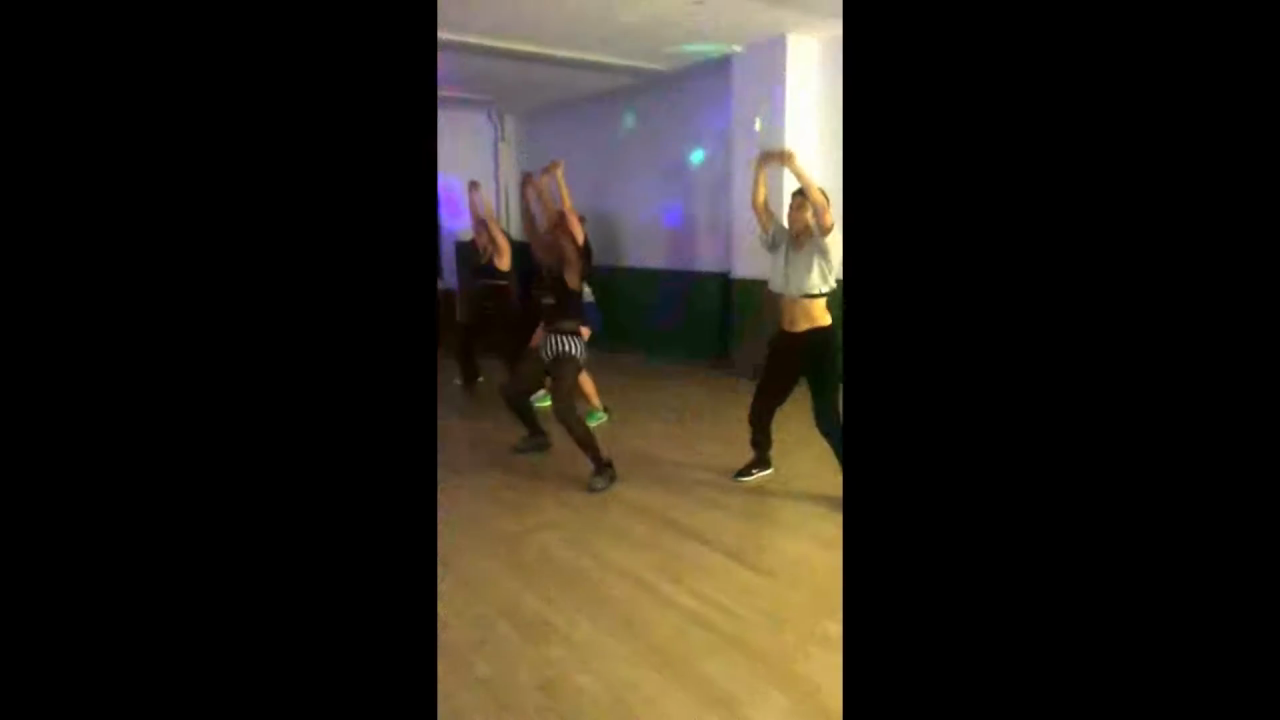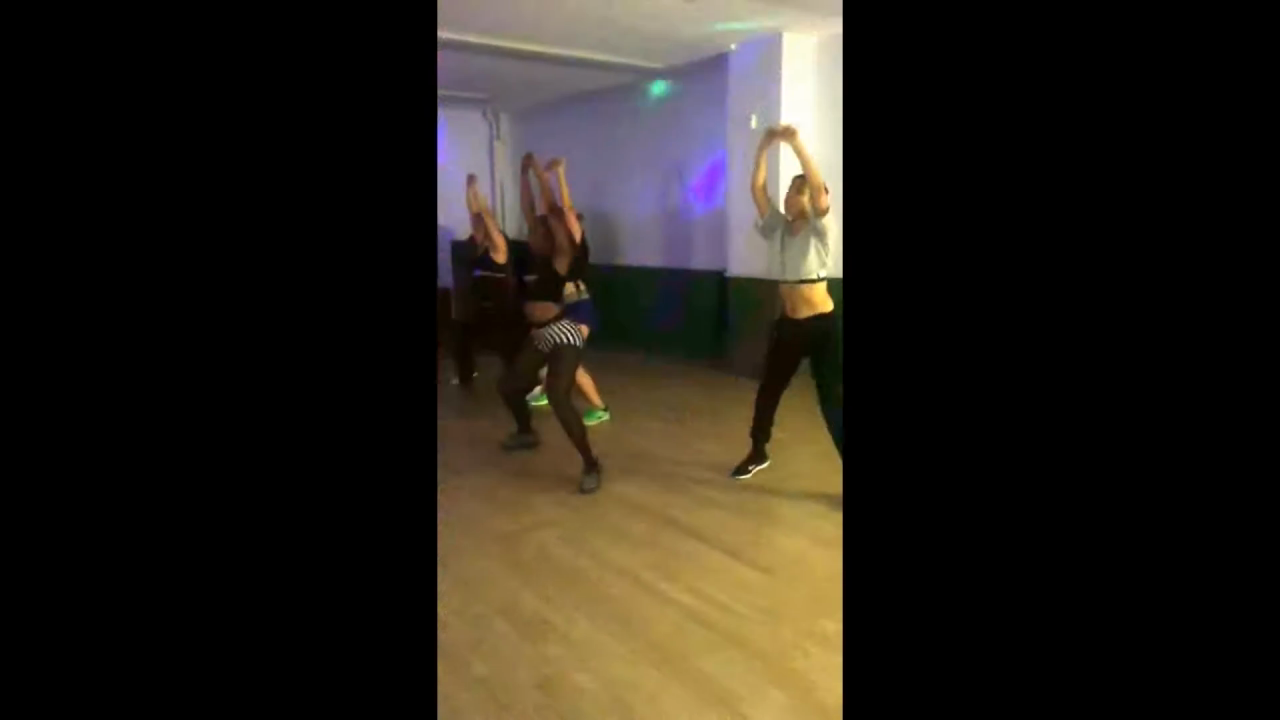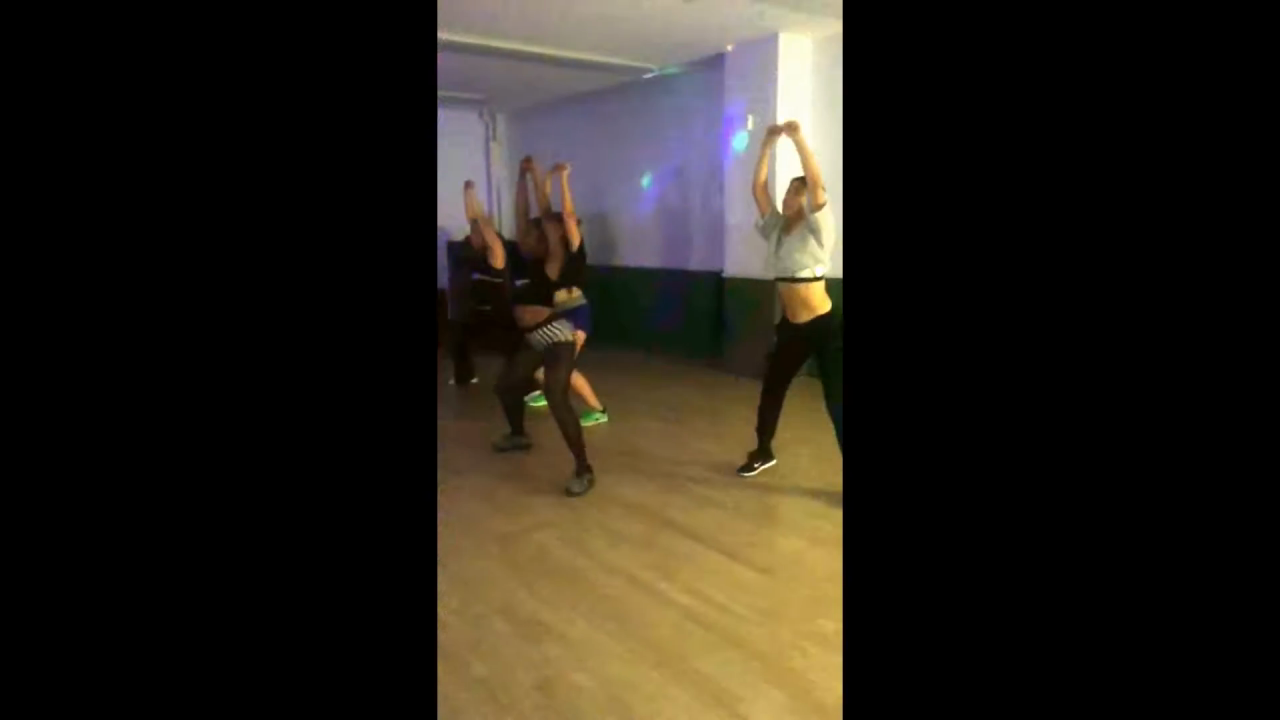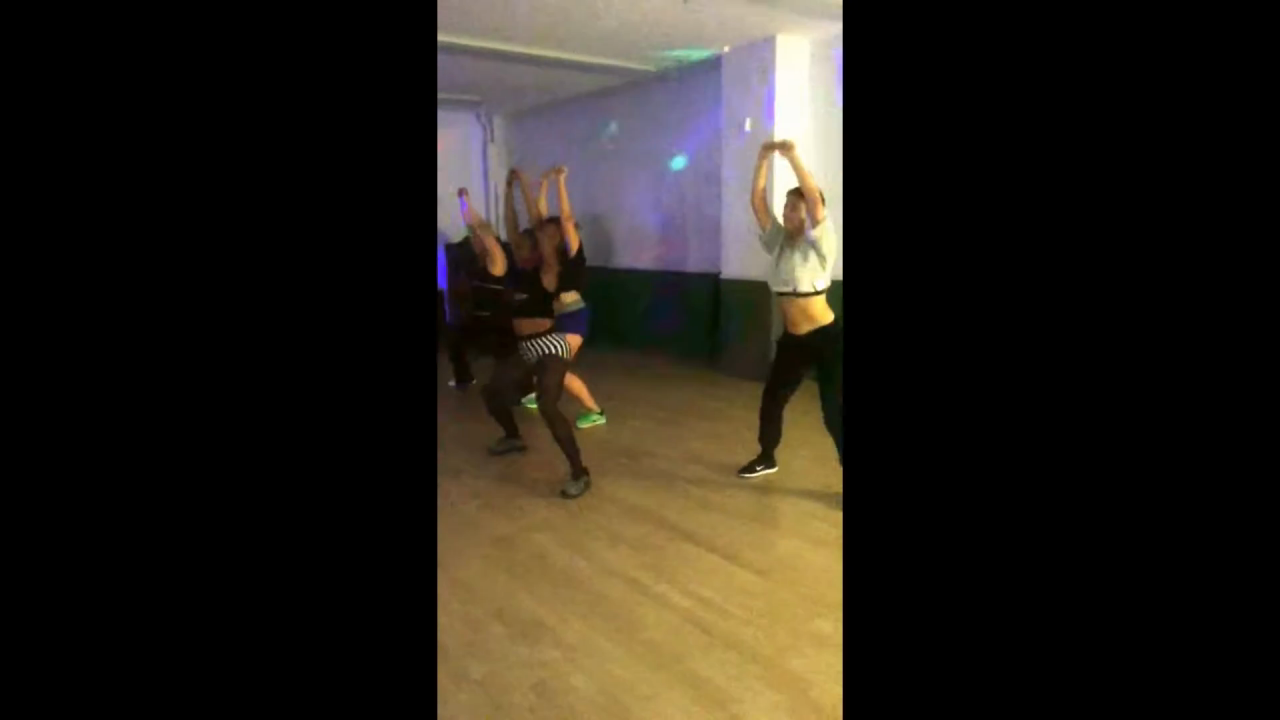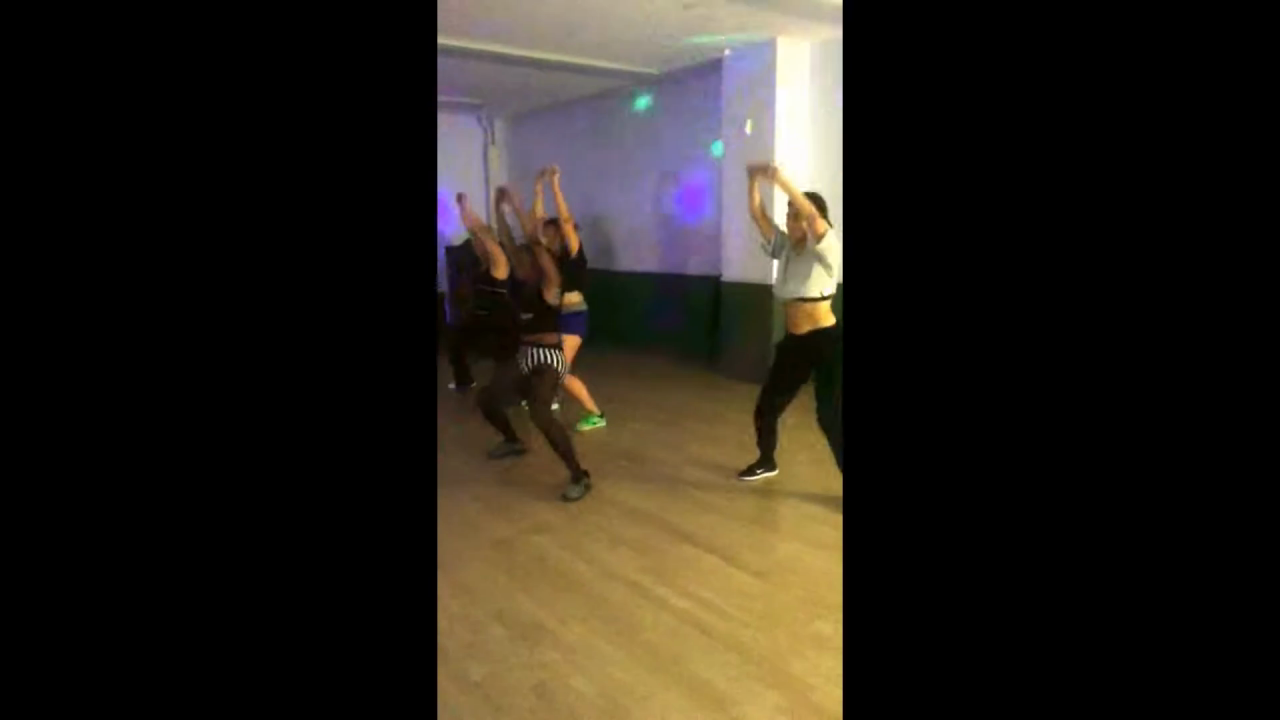
dt=0.1s
person 1, frame 1
left shoulder: (825, 244)
right shoulder: (781, 242)
left elbow: (823, 206)
right elbow: (759, 206)
left wrist: (793, 167)
right wrist: (761, 168)
left hip: (819, 339)
right hip: (786, 339)
left knee: (827, 417)
right knee: (761, 407)
right ankle: (762, 460)
person 1, frame 2
left shoulder: (819, 229)
right shoulder: (778, 227)
left elbow: (818, 187)
right elbow: (757, 191)
left wrist: (796, 144)
right wrist: (763, 148)
left hip: (821, 326)
right hip: (788, 326)
left knee: (832, 404)
right knee: (767, 393)
right ankle: (757, 455)
person 1, frame 3
left shoulder: (817, 227)
right shoulder: (777, 227)
left elbow: (816, 184)
right elbow: (758, 189)
left wrist: (798, 138)
right wrist: (768, 145)
left hip: (824, 325)
right hip: (790, 327)
left knee: (836, 401)
right knee: (771, 391)
right ankle: (763, 452)
person 1, frame 4
left shoulder: (820, 239)
right shoulder: (779, 239)
left elbow: (815, 198)
right elbow: (758, 204)
left wrist: (793, 157)
right wrist: (763, 162)
left hip: (825, 337)
right hip: (792, 339)
left knee: (834, 412)
right knee: (772, 400)
right ankle: (766, 458)
person 1, frame 5
left shoulder: (825, 247)
right shoulder: (784, 247)
left elbow: (812, 214)
right elbow: (758, 215)
left wrist: (779, 179)
right wrist: (754, 181)
left hip: (825, 340)
right hip: (792, 342)
left knee: (829, 416)
right knee: (766, 407)
left ankle: (842, 473)
right ankle: (766, 461)
person 2, frame 1
left shoulder: (571, 270)
right shoulder: (545, 270)
left elbow: (557, 230)
right elbow: (534, 232)
left wrist: (538, 188)
right wrist: (525, 192)
left hip: (568, 346)
right hip: (546, 345)
left knee: (563, 409)
right knee: (511, 391)
left ankle: (603, 467)
right ankle: (537, 436)
person 2, frame 2
left shoulder: (560, 257)
right shoulder: (534, 256)
left elbow: (553, 213)
right elbow: (528, 210)
left wrist: (539, 170)
right wrist: (524, 173)
left hip: (561, 336)
right hip: (538, 337)
left knee: (558, 401)
right knee: (508, 386)
left ankle: (591, 466)
right ankle: (526, 433)
person 2, frame 3
left shoulder: (552, 261)
right shoulder: (527, 258)
left elbow: (548, 218)
right elbow: (522, 215)
left wrist: (536, 175)
right wrist: (522, 177)
left hip: (556, 335)
right hip: (534, 338)
left knee: (556, 399)
right knee: (506, 385)
left ankle: (583, 469)
right ankle: (518, 435)
person 2, frame 4
left shoulder: (547, 271)
right shoulder: (520, 270)
left elbow: (538, 229)
right elbow: (513, 231)
left hip: (550, 346)
right hip: (526, 346)
left knee: (547, 406)
right knee: (492, 392)
left ankle: (579, 472)
right ankle: (513, 437)
person 2, frame 5
left shoulder: (549, 284)
right shoulder: (518, 284)
left elbow: (535, 243)
left wrist: (513, 203)
right wrist: (500, 205)
left hip: (548, 357)
right hip: (524, 356)
left knee: (539, 413)
right knee: (487, 397)
left ankle: (579, 475)
right ankle: (513, 441)
person 3, frame 1
left shoulder: (579, 245)
right elbow: (549, 210)
left wrist: (558, 178)
right wrist: (542, 181)
left hip: (581, 308)
left ankle: (599, 409)
right ankle: (551, 391)
person 3, frame 2
left shoulder: (576, 243)
left elbow: (567, 209)
left wrist: (559, 174)
right wrist: (546, 174)
left hip: (578, 307)
left ankle: (600, 408)
right ankle: (548, 390)
person 3, frame 3
left shoulder: (574, 250)
left elbow: (569, 215)
right elbow: (546, 208)
left wrist: (563, 178)
right wrist: (548, 178)
left hip: (574, 313)
right hip: (553, 312)
left ankle: (598, 410)
right ankle: (548, 392)
person 3, frame 4
left shoulder: (572, 253)
right shoulder: (547, 253)
left elbow: (567, 219)
right elbow: (540, 216)
left wrist: (560, 182)
right wrist: (543, 182)
left hip: (573, 315)
right hip: (552, 315)
left ankle: (595, 412)
person 3, frame 5
left shoulder: (573, 254)
right shoulder: (549, 254)
left elbow: (565, 220)
right elbow: (538, 217)
left wrist: (555, 183)
right wrist: (538, 185)
left hip: (573, 317)
left ankle: (596, 415)
person 4, frame 1
left shoulder: (501, 253)
right shoulder: (481, 253)
left elbow: (491, 222)
right elbow: (476, 220)
left wrist: (479, 193)
right wrist: (471, 194)
left hip: (504, 314)
right hip: (483, 313)
left knee: (512, 354)
right knee: (463, 340)
right ankle: (471, 376)
person 4, frame 2
left shoulder: (498, 246)
right shoulder: (477, 248)
left elbow: (486, 216)
right elbow: (473, 213)
left wrist: (475, 187)
right wrist: (469, 187)
left hip: (501, 310)
right hip: (481, 309)
left knee: (509, 349)
right knee: (462, 336)
right ankle: (467, 374)
person 4, frame 3
left shoulder: (496, 251)
right shoulder: (475, 252)
left elbow: (483, 222)
right elbow: (472, 218)
left wrist: (471, 193)
right wrist: (466, 193)
left hip: (499, 313)
right hip: (479, 311)
right knee: (458, 338)
right ankle: (464, 375)
person 4, frame 4
left shoulder: (496, 257)
right shoulder: (477, 259)
left elbow: (479, 227)
right elbow: (471, 225)
left wrist: (466, 200)
right wrist: (463, 200)
left hip: (498, 319)
right hip: (478, 317)
left knee: (506, 354)
right knee: (455, 339)
right ankle: (464, 378)
person 4, frame 5
right shoulder: (479, 262)
right elbow: (472, 229)
left wrist: (465, 206)
right wrist: (462, 206)
left hip: (500, 321)
right hip: (479, 318)
left knee: (506, 356)
right knee: (455, 341)
right ankle: (464, 381)
